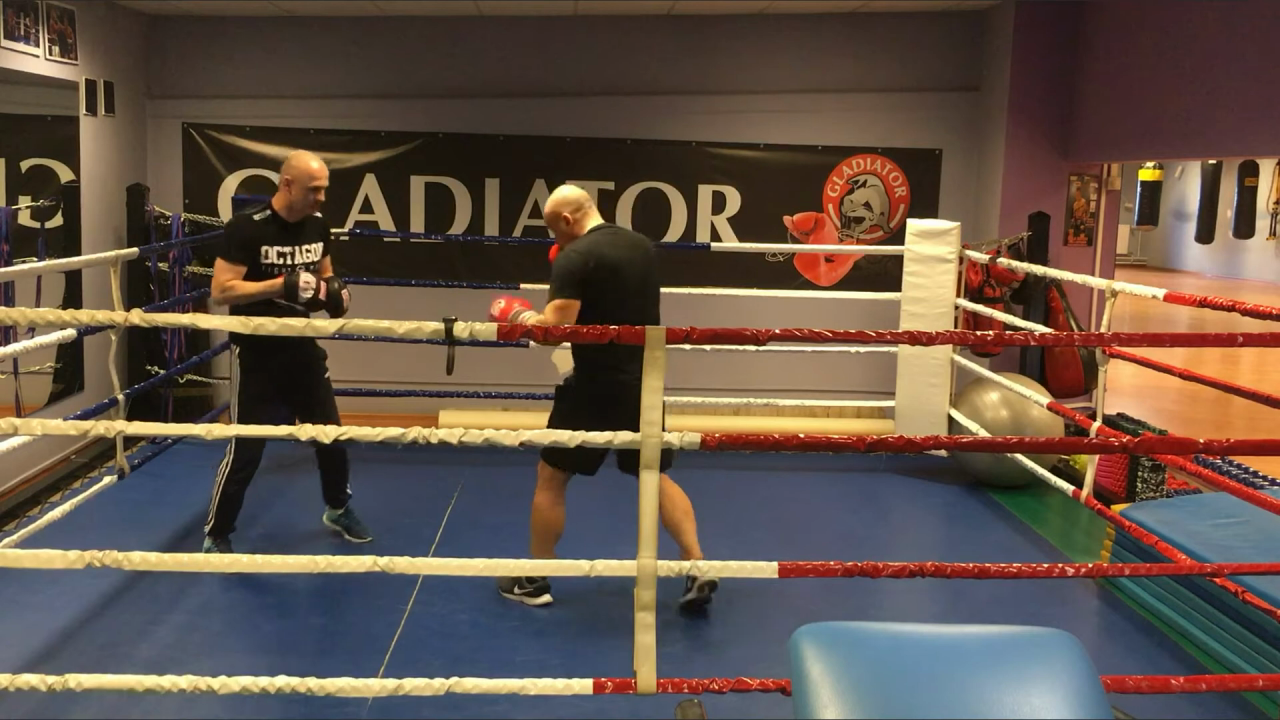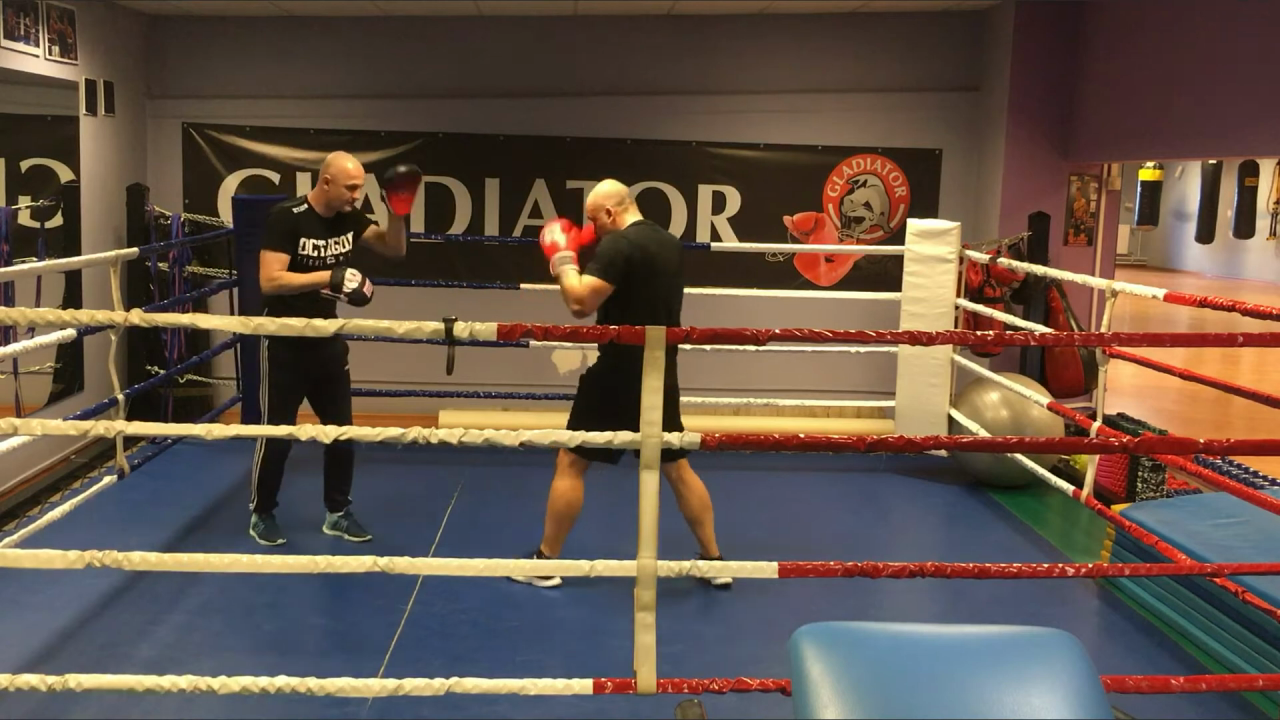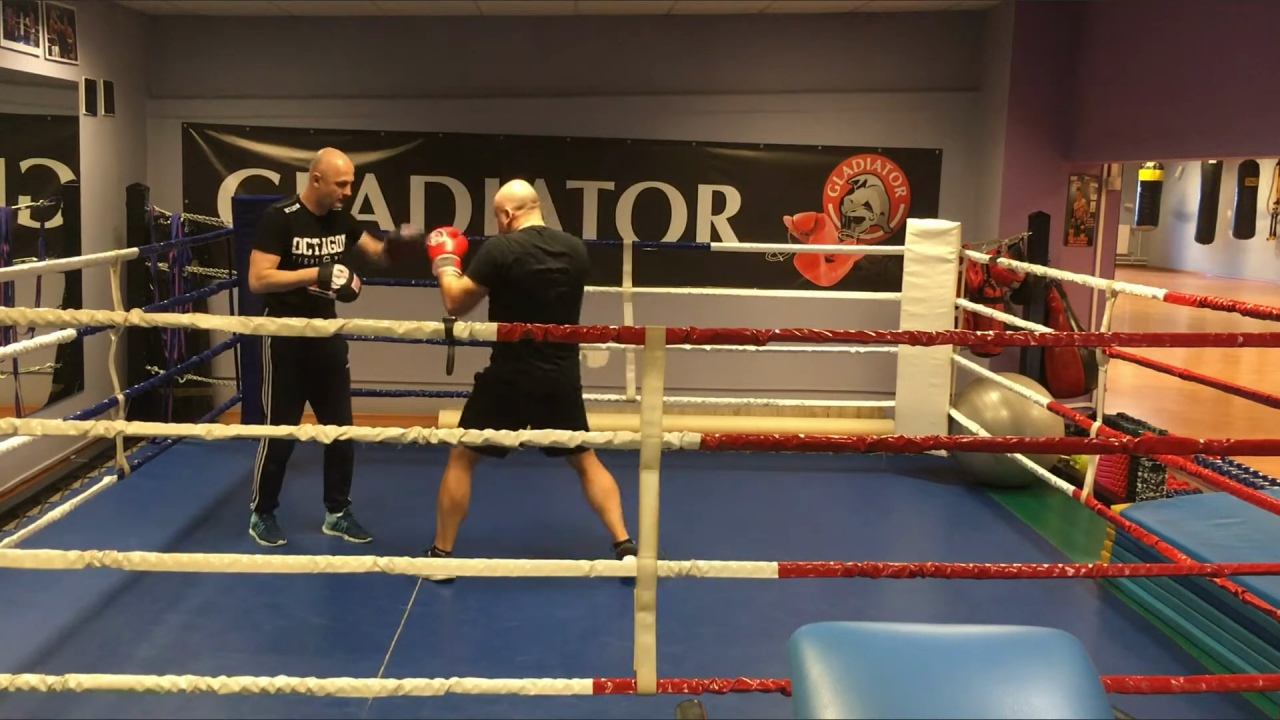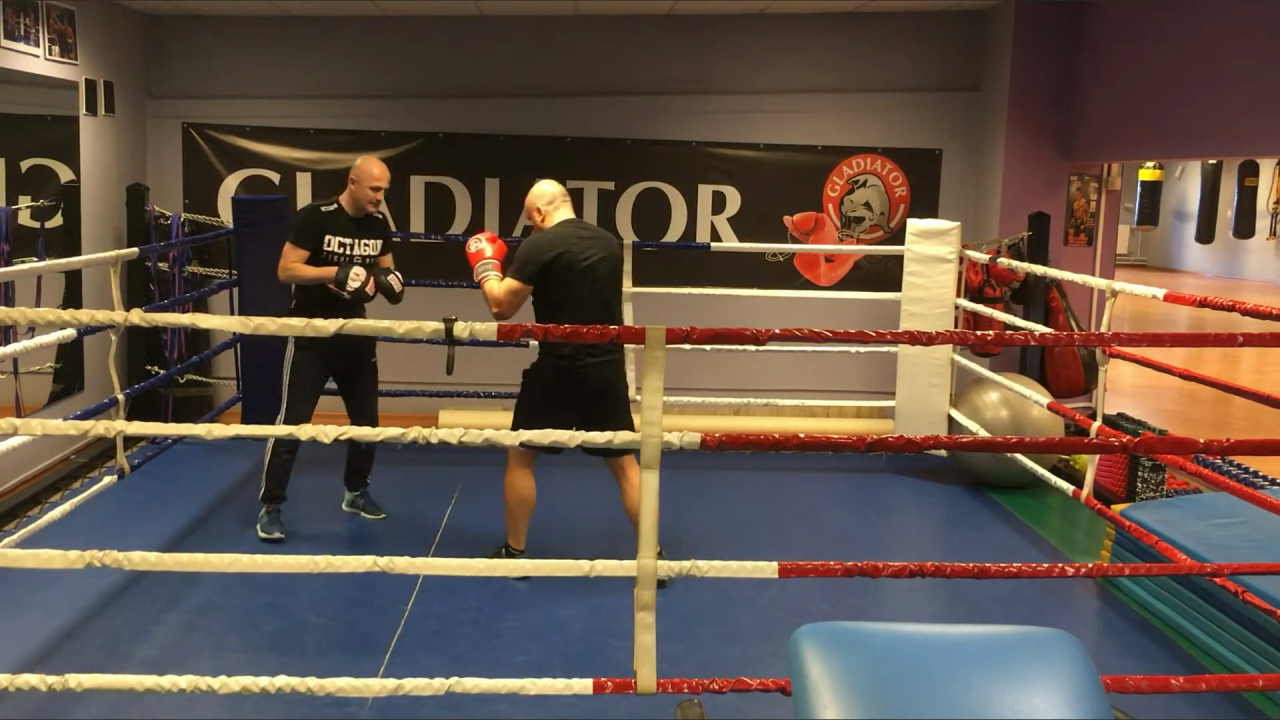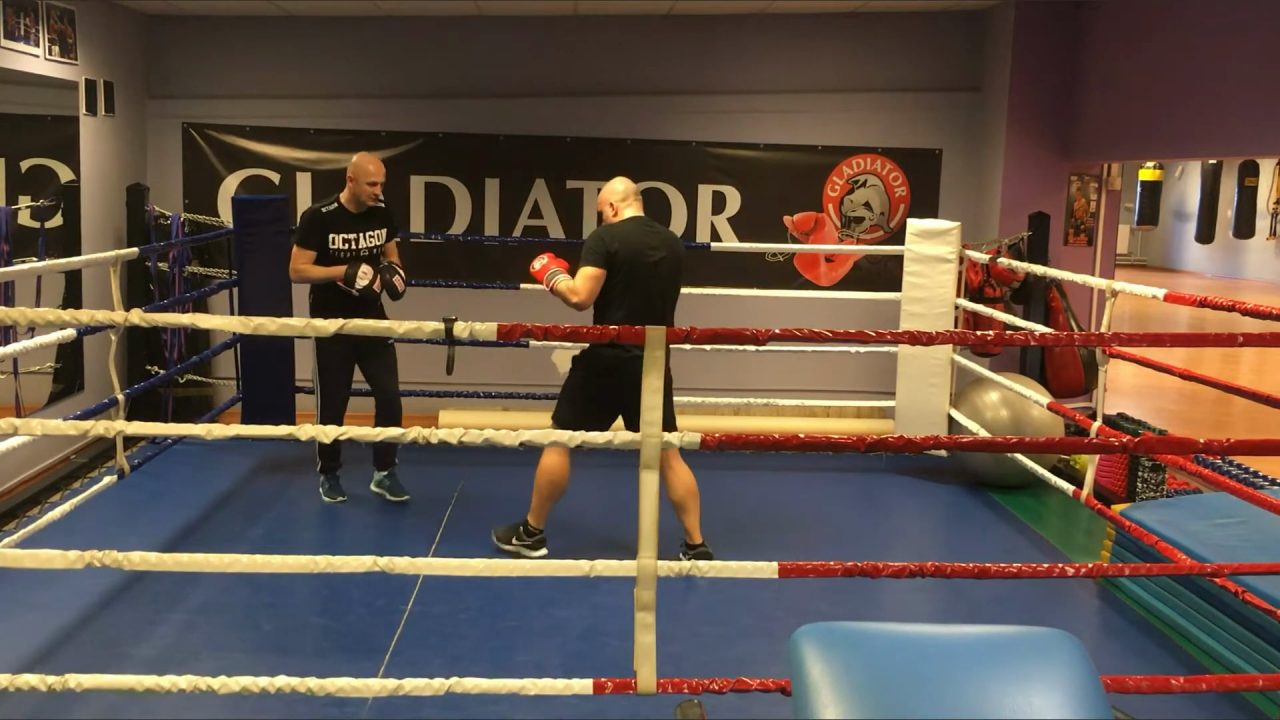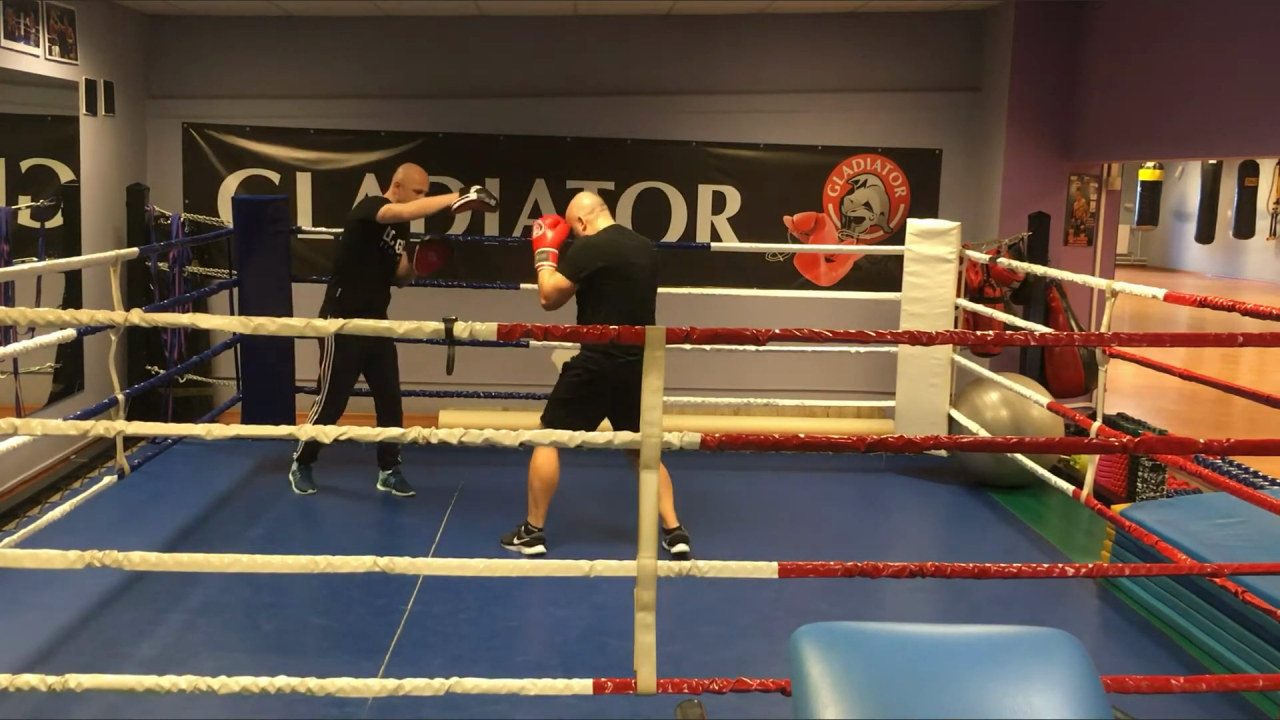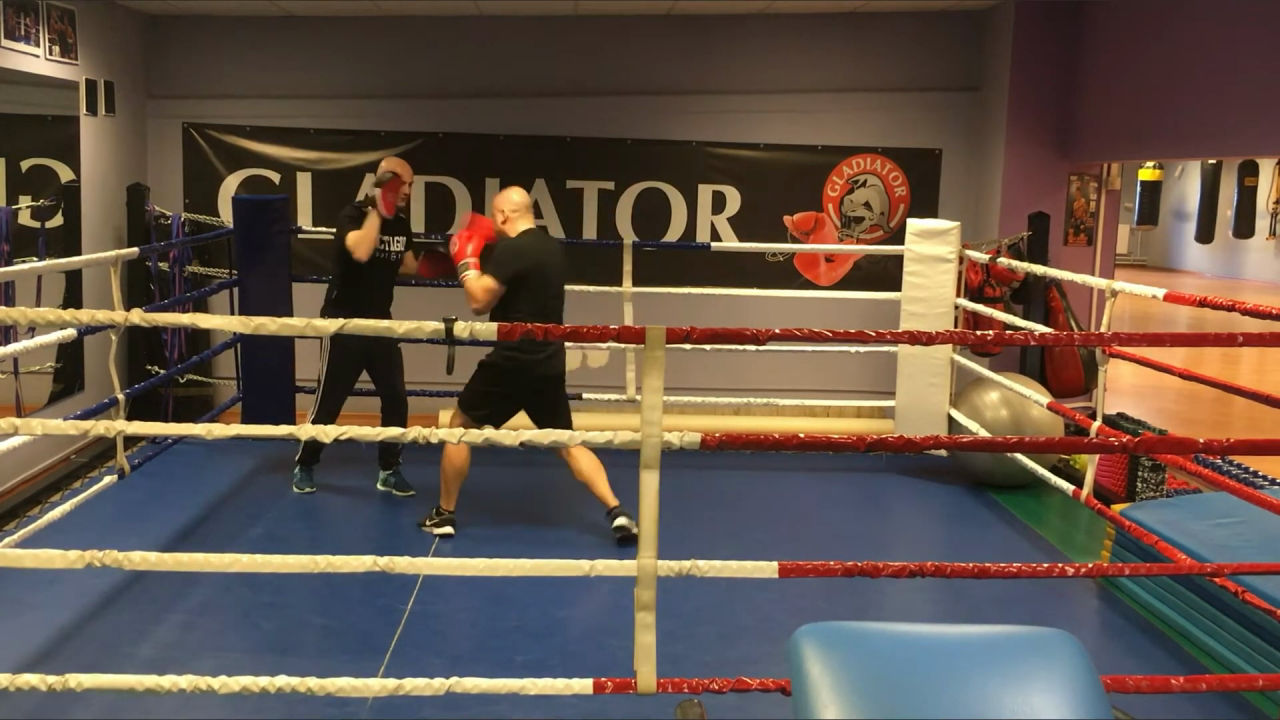
dt=0.7s
person 1, frame 1
left shoulder: (576, 258)
right shoulder: (642, 245)
left elbow: (557, 327)
left wrist: (519, 315)
left hip: (596, 386)
right hip: (643, 383)
left knee: (551, 477)
right knee: (656, 477)
left ankle: (534, 581)
right ankle: (697, 569)
person 1, frame 2
left shoulder: (619, 244)
right shoulder: (671, 245)
left elbow: (580, 303)
left wrist: (561, 255)
right wrist: (594, 249)
left hip: (618, 374)
right hip: (661, 375)
left knee: (570, 462)
right knee: (677, 468)
left ankle: (546, 561)
right ankle: (713, 560)
person 1, frame 3
left shoulder: (499, 249)
right shoulder: (576, 250)
left elbow: (456, 304)
left wrist: (444, 259)
left hip: (510, 378)
right hip: (563, 378)
left knee: (461, 460)
right knee: (585, 462)
left ankle: (441, 556)
right ankle: (626, 547)
person 1, frame 4
left shoulder: (540, 246)
right shoulder: (610, 243)
left elbow: (501, 307)
left wrist: (485, 266)
left hip: (558, 370)
right hip: (608, 369)
left knee: (521, 458)
right knee: (625, 463)
left ankle: (514, 553)
right ankle: (651, 555)
person 1, frame 5
left shoulder: (606, 238)
right shoulder: (673, 244)
left elbow: (580, 297)
left wrist: (553, 277)
left hip: (606, 361)
left knee: (561, 443)
right knee: (667, 454)
left ankle: (531, 533)
right ankle: (696, 547)
person 1, frame 6
left shoulder: (589, 248)
right shoulder: (645, 248)
left elbow: (549, 298)
left wrist: (544, 251)
left hip: (597, 364)
right hip: (638, 366)
left knee: (548, 440)
right knee: (641, 451)
left ankle: (532, 532)
right ankle: (674, 532)
person 1, frame 7
left shoulder: (522, 250)
right shoulder: (547, 245)
left elbow: (479, 302)
left wrist: (465, 260)
right wrist: (483, 241)
left hip: (513, 363)
right hip: (548, 363)
left knee: (462, 427)
right knee: (566, 442)
left ankle: (444, 515)
right ankle: (616, 511)
person 2, frame 1
left shoulder: (317, 225)
right shoulder: (247, 228)
right elbow: (221, 292)
left wrist: (334, 292)
right wrist: (282, 285)
left hip: (303, 350)
right hip: (257, 356)
left knee: (332, 437)
right knee: (246, 450)
left ankle: (338, 510)
right ankle: (216, 536)
person 2, frame 2
left shoulder: (349, 218)
right shoulder: (287, 217)
left elbow: (394, 249)
right elbow: (270, 281)
left wrist: (398, 209)
right wrist: (330, 277)
left hip: (327, 340)
right hip: (285, 344)
left knee: (341, 431)
right knee: (278, 435)
left ankle: (337, 512)
right ankle: (261, 513)
person 2, frame 3
left shoulder: (340, 218)
right shoulder: (280, 218)
left elbow: (375, 252)
right elbow: (258, 279)
right wrist: (317, 274)
left hip: (328, 339)
right hip: (286, 343)
left knee: (341, 431)
right knee: (281, 434)
left ankle: (337, 513)
right ankle: (262, 514)
person 2, frame 4
left shoulder: (378, 223)
right shoulder: (315, 217)
left elbow: (383, 269)
right elbow: (286, 270)
left wrist: (388, 281)
right wrist: (336, 273)
left hip: (354, 334)
right hip: (311, 335)
left knee: (366, 421)
right knee: (292, 421)
left ankle: (356, 492)
right ankle: (270, 506)
person 2, frame 5
left shoulder: (383, 214)
right shoulder: (319, 218)
right elbow: (297, 271)
left wrist: (394, 272)
right wrist: (345, 272)
left hip: (372, 320)
right hip: (331, 324)
left knee: (389, 397)
right knee: (332, 405)
left ankle: (385, 473)
right ankle: (328, 474)
person 2, frame 6
left shoulder: (402, 226)
right shoulder: (370, 209)
right elbow: (405, 213)
left wrist: (418, 264)
right wrist: (457, 198)
left hip: (376, 324)
right hip: (343, 322)
left knee: (390, 401)
right knee: (331, 402)
left ankle: (389, 470)
right ankle: (301, 464)
person 2, frame 7
left shoulder: (402, 222)
right shoulder: (354, 214)
left elbow: (405, 266)
right elbow: (361, 253)
left wrist: (430, 263)
right wrist: (378, 209)
left hip: (380, 323)
right hip: (342, 322)
left knee: (396, 399)
right knee: (329, 401)
left ankle: (389, 471)
right ankle: (304, 466)
